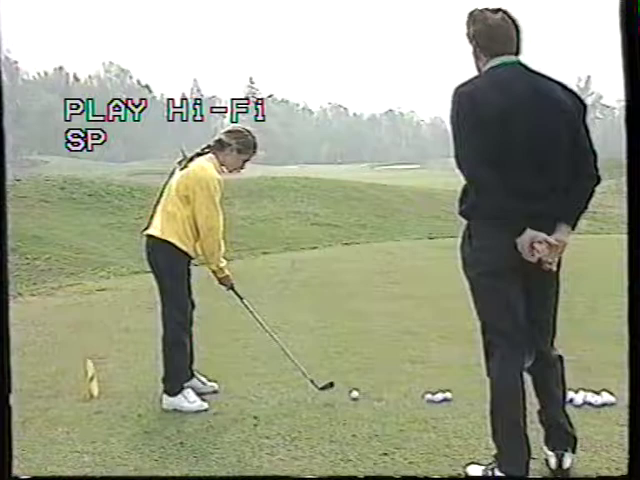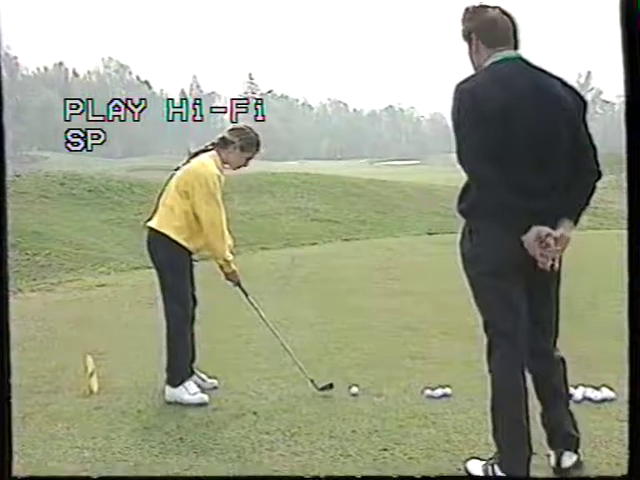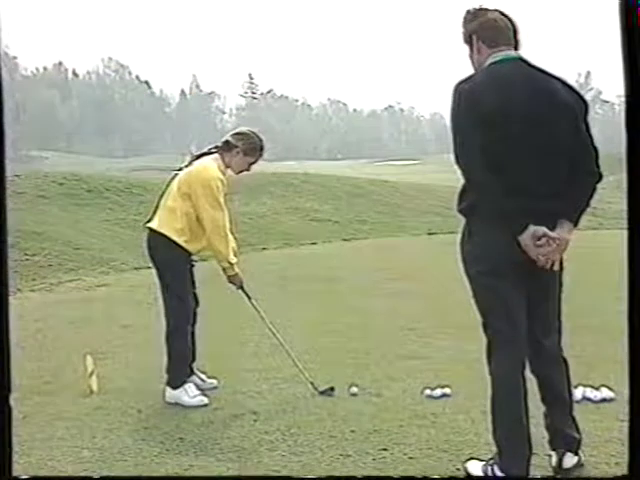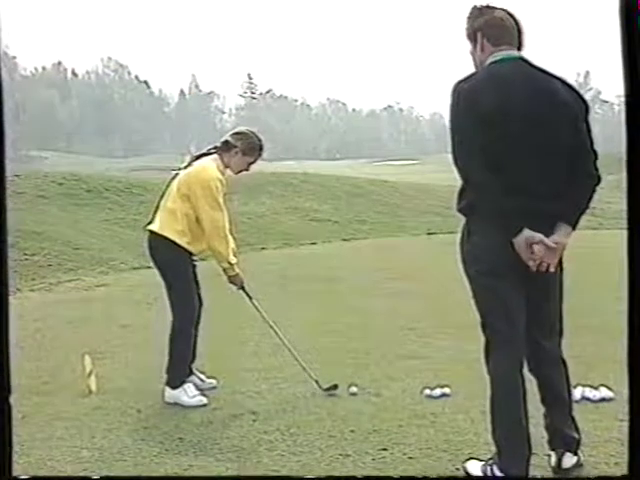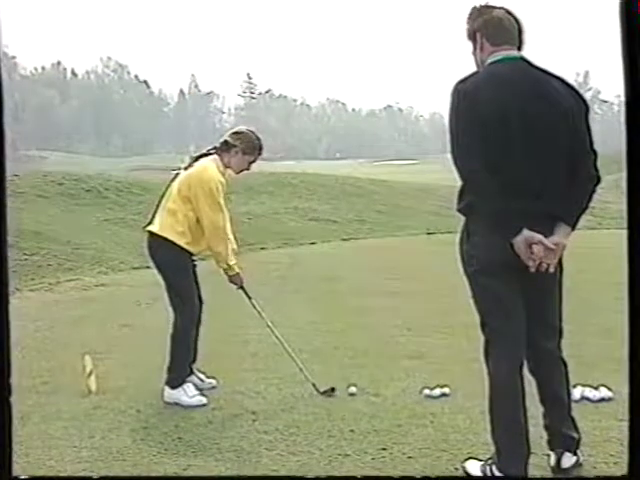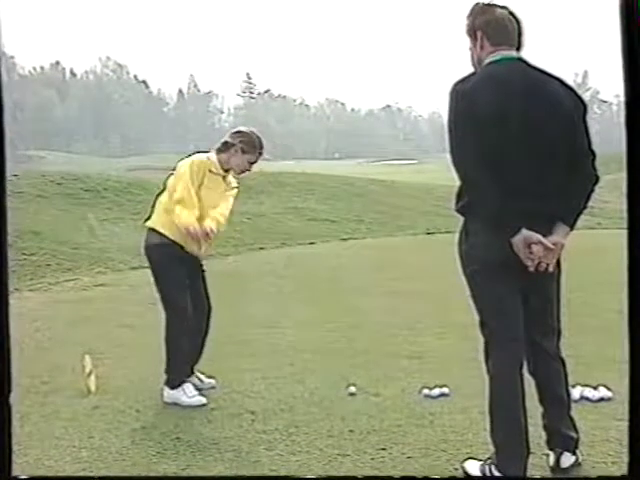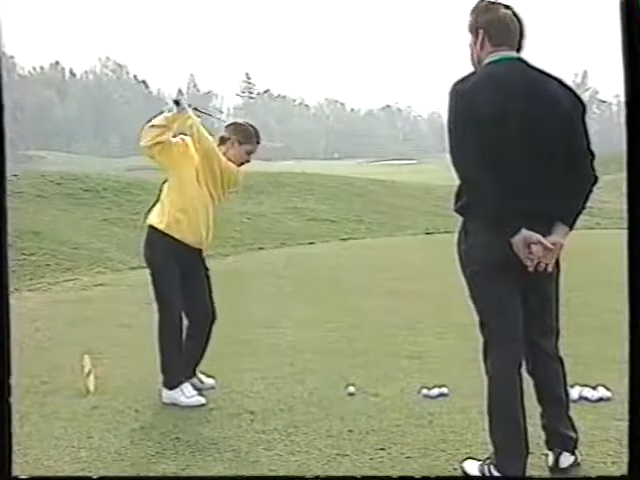
dt=0.4s
person 1, frame 1
left shoulder: (471, 96)
right shoulder: (562, 96)
left elbow: (476, 171)
right elbow: (587, 170)
left wrist: (519, 232)
right wrist: (561, 227)
left hip: (493, 238)
right hip: (546, 237)
left knee: (505, 350)
right knee: (541, 342)
person 1, frame 2
left shoulder: (474, 91)
right shoulder: (561, 91)
left elbow: (480, 169)
right elbow: (587, 166)
left wrist: (522, 229)
right wrist: (564, 222)
left hip: (494, 236)
right hip: (547, 235)
left knee: (507, 348)
right knee: (543, 342)
person 1, frame 3
left shoulder: (472, 91)
right shoulder: (562, 91)
left elbow: (476, 170)
right elbow: (587, 167)
left wrist: (520, 229)
right wrist: (564, 225)
left hip: (493, 235)
right hip: (548, 235)
left knee: (507, 348)
right knee: (546, 341)
person 1, frame 4
left shoulder: (472, 91)
right shoulder: (563, 92)
left elbow: (473, 171)
right elbow: (587, 170)
left wrist: (515, 232)
right wrist: (561, 228)
left hip: (492, 236)
right hip: (546, 236)
left knee: (505, 349)
right knee: (546, 343)
person 1, frame 5
left shoulder: (471, 91)
right shoulder: (563, 92)
left elbow: (474, 172)
right elbow: (586, 171)
left wrist: (515, 232)
right wrist: (560, 229)
left hip: (491, 235)
right hip: (545, 236)
left knee: (505, 349)
right knee: (546, 343)
person 1, frame 6
left shoulder: (469, 91)
right shoulder: (561, 91)
left elbow: (472, 172)
right elbow: (584, 169)
left wrist: (512, 232)
right wrist: (559, 228)
left hip: (490, 236)
right hip: (545, 235)
left knee: (505, 349)
right knee: (545, 343)
person 1, frame 7
left shoulder: (469, 91)
right shoulder: (559, 92)
left elbow: (472, 172)
right elbow: (583, 171)
left wrist: (513, 232)
right wrist: (558, 229)
left hip: (489, 236)
right hip: (543, 236)
left knee: (503, 349)
right knee: (543, 343)
person 2, frame 1
left shoulder: (199, 167)
right shoulder: (206, 175)
left elbow: (209, 225)
right elbow: (209, 228)
left wrist: (218, 263)
right wrist: (220, 268)
left hip: (170, 246)
right hip: (169, 248)
left knee: (184, 314)
right knee: (177, 318)
left ankle: (185, 376)
right ankle: (173, 392)
person 2, frame 2
left shoulder: (208, 166)
right shoulder: (206, 171)
left elbow: (215, 219)
right elbow: (211, 224)
left wrist: (227, 256)
right wrist: (227, 264)
left hip: (176, 242)
right hip: (169, 242)
left knee: (187, 308)
right knee: (179, 311)
left ankle: (186, 371)
right ankle: (176, 384)
person 2, frame 3
left shoulder: (211, 168)
right shoulder: (209, 174)
left elbow: (220, 222)
right elbow: (215, 227)
left wrist: (232, 258)
right wrist: (230, 267)
left hip: (175, 242)
right hip: (167, 242)
left knee: (189, 307)
right knee: (180, 311)
left ankle: (186, 371)
right ankle: (175, 385)
person 2, frame 4
left shoulder: (211, 170)
right shoulder: (207, 175)
left elbow: (219, 223)
right elbow: (214, 228)
left wrist: (231, 260)
right wrist: (230, 266)
left hip: (178, 244)
right hip: (169, 244)
left knee: (193, 308)
right knee: (186, 311)
left ankle: (185, 372)
right ankle: (175, 385)
person 2, frame 5
left shoulder: (213, 171)
right shoulder: (208, 175)
left elbow: (221, 221)
right elbow: (214, 228)
left wrist: (231, 260)
right wrist: (230, 266)
left hip: (178, 245)
right hip: (168, 244)
left knee: (194, 308)
right knee: (187, 311)
left ankle: (186, 371)
right ankle: (174, 385)
person 2, frame 6
left shoulder: (229, 185)
right shoulder: (195, 163)
left elbow: (221, 212)
right elbow: (180, 201)
left wrist: (207, 229)
right wrist: (186, 225)
left hip: (190, 250)
right hip: (163, 242)
left knee: (201, 312)
right knee: (180, 312)
left ankle: (186, 372)
right ankle: (174, 385)
person 2, frame 7
left shoulder: (232, 175)
right shoulder: (185, 151)
left elbow: (211, 158)
right elbow: (150, 141)
left wrist: (190, 119)
right wrist: (177, 117)
left hip: (192, 250)
right hip: (163, 242)
left knee: (204, 315)
right knee: (171, 314)
left ankle: (187, 372)
right ankle: (172, 385)
